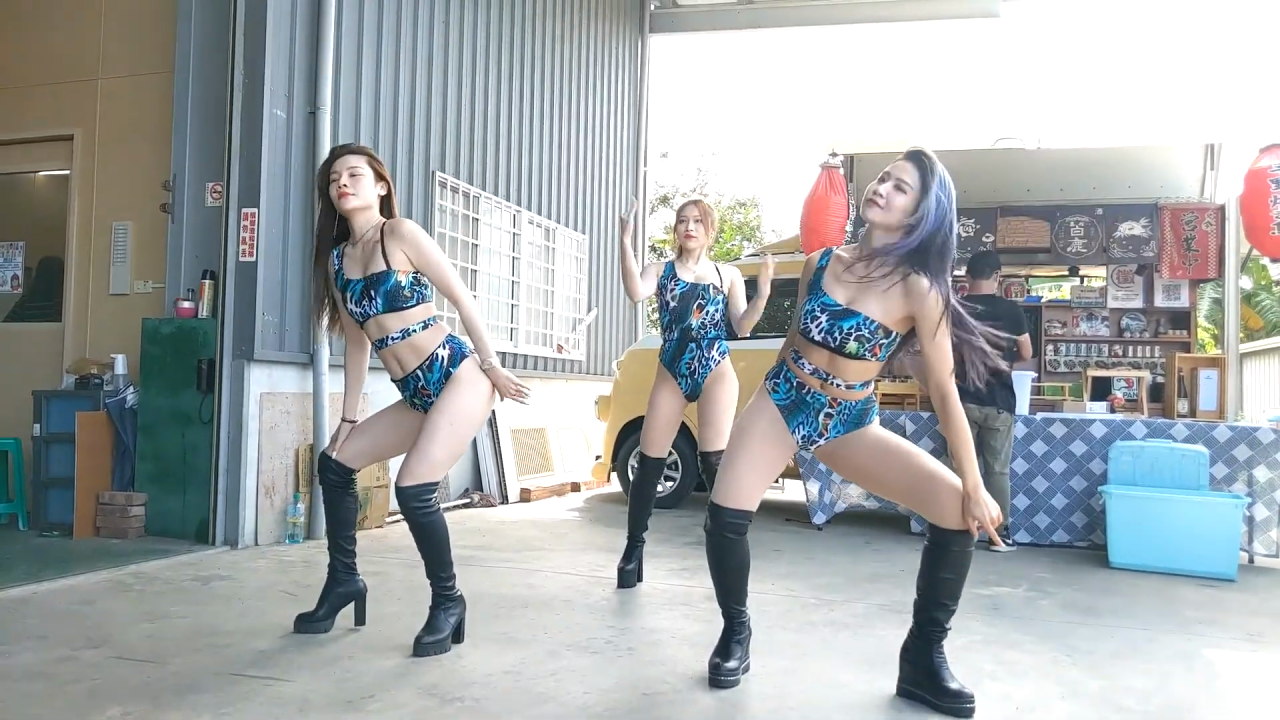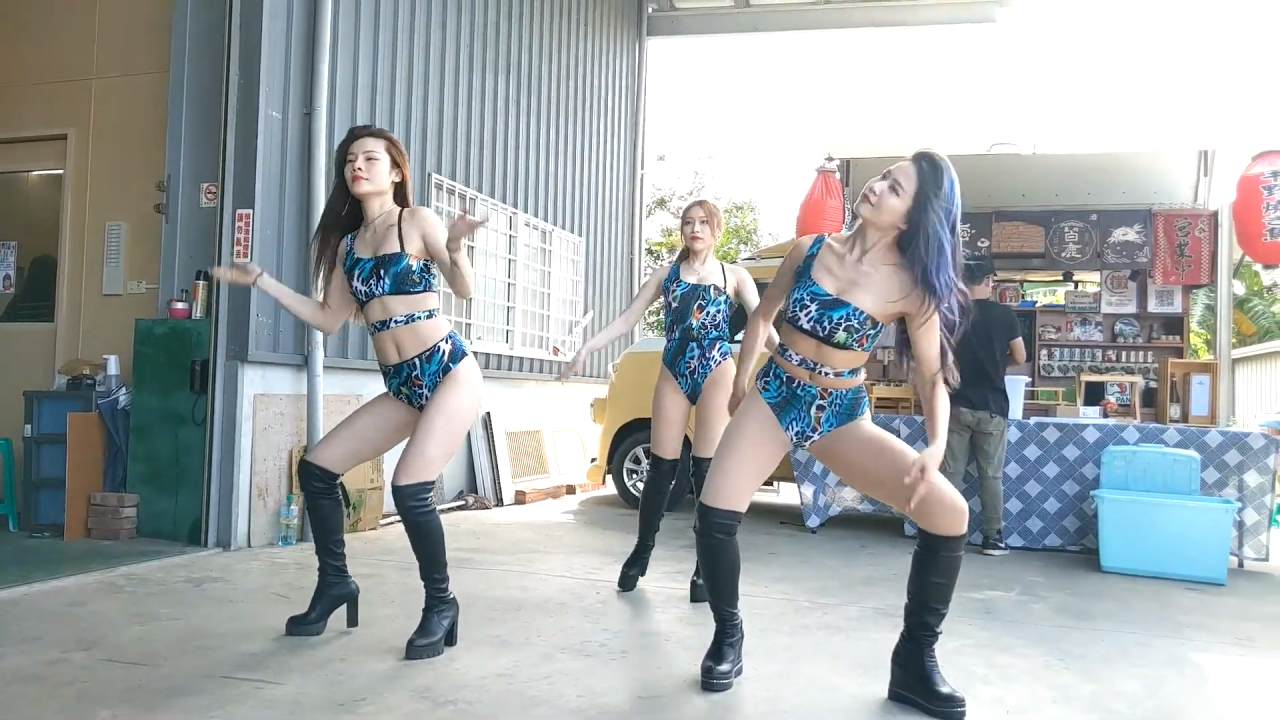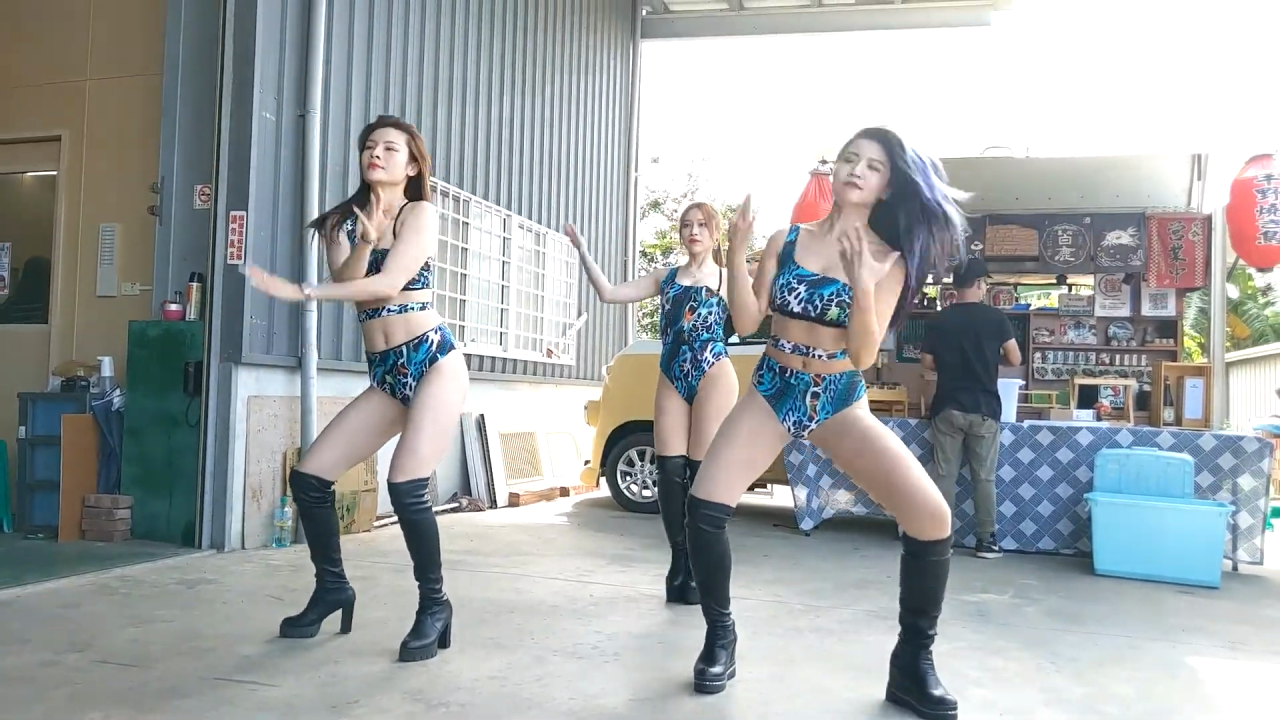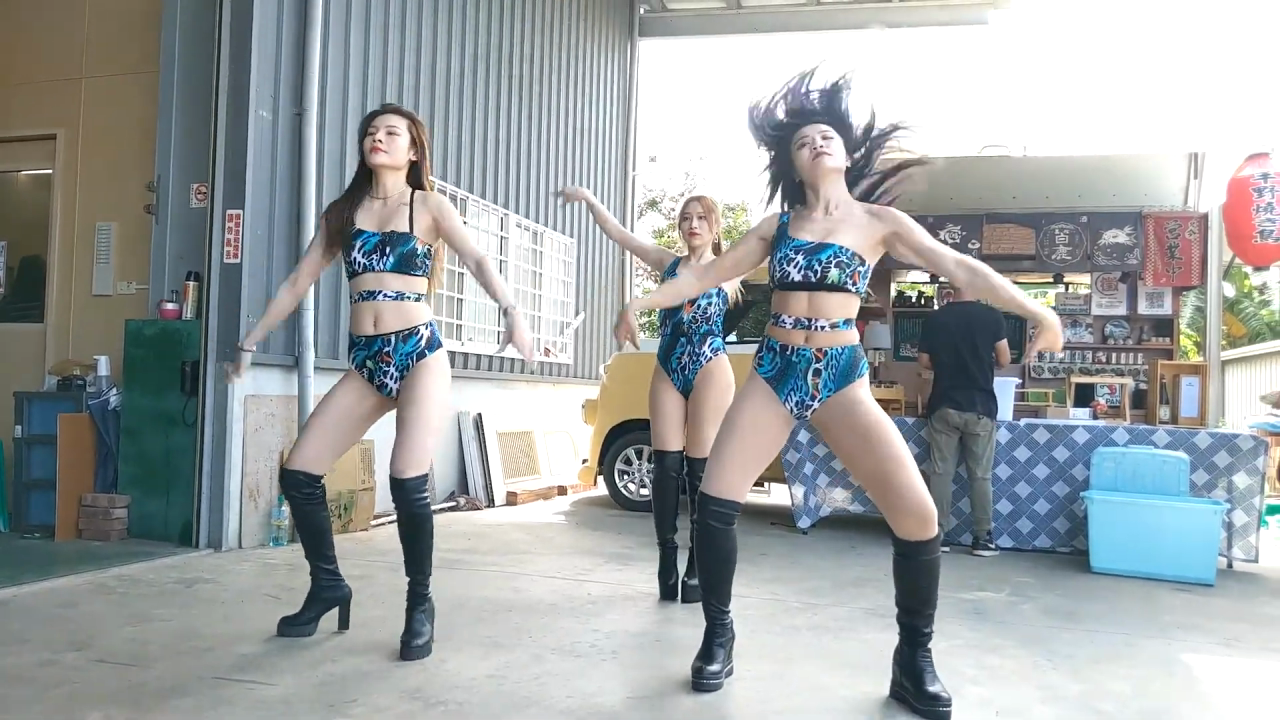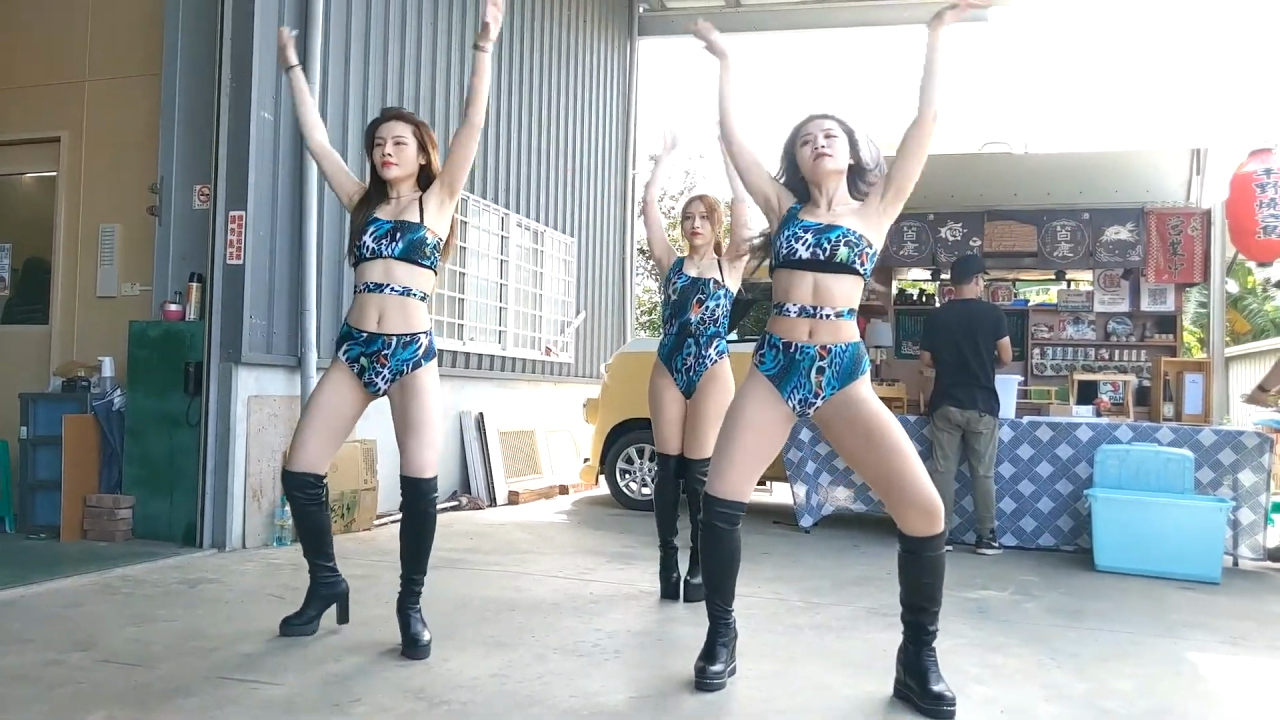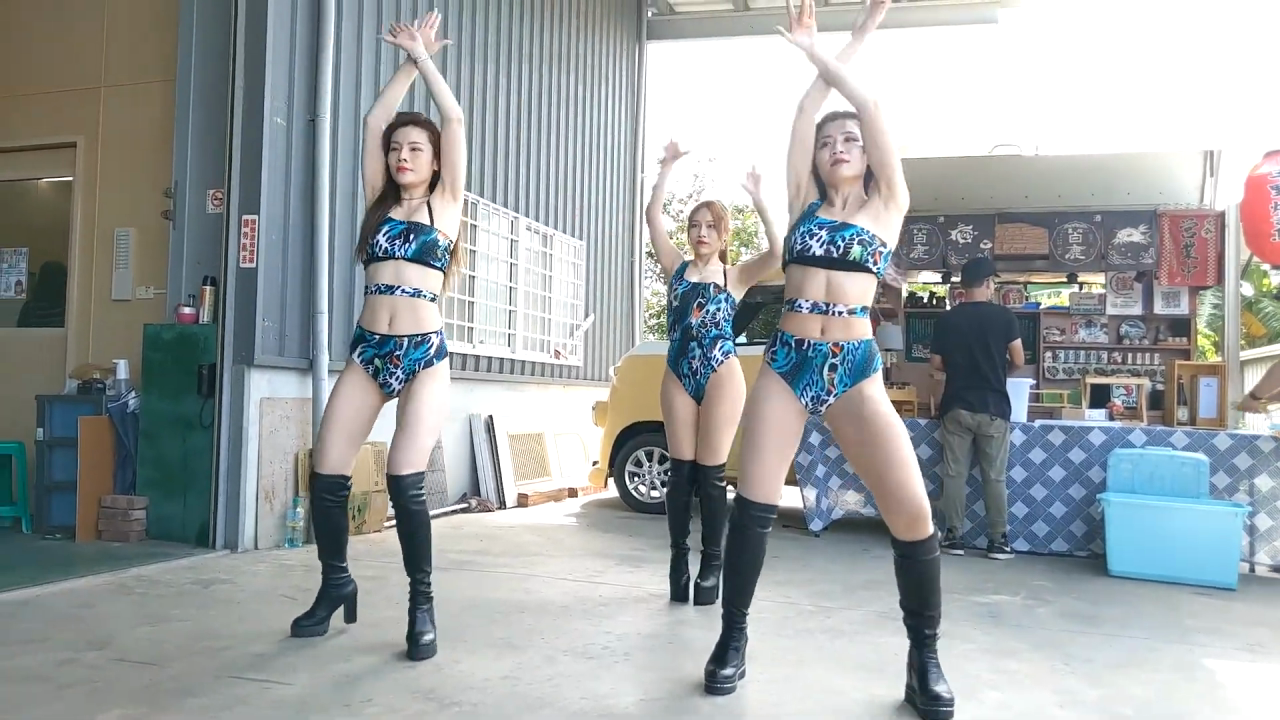
dt=0.2s
person 1, frame 1
left shoulder: (919, 289)
right shoulder: (821, 261)
left elbow: (944, 391)
left wrist: (973, 487)
left hip: (851, 422)
right hip: (782, 402)
left knee: (958, 511)
right knee: (726, 513)
left ankle: (923, 658)
right ankle: (735, 631)
person 1, frame 2
left shoulder: (912, 286)
right shoulder: (811, 249)
left elbow: (933, 378)
right elbow: (764, 312)
left wrist: (936, 447)
right wrist: (744, 372)
left hip: (842, 415)
right hip: (775, 398)
left knee: (947, 511)
right knee: (715, 511)
left ankle: (915, 662)
right ankle: (728, 634)
person 1, frame 3
left shoulder: (889, 257)
right shoulder: (786, 240)
left elbow: (863, 352)
right elbow: (745, 318)
left wrist: (864, 277)
right wrist: (737, 253)
left hip: (840, 400)
right hip: (773, 390)
left knee: (932, 516)
right knee: (706, 505)
left ankle: (913, 665)
right ankle: (720, 638)
person 1, frame 4
left shoulder: (880, 221)
right shoulder: (779, 223)
left elbow: (955, 265)
right elbow: (712, 271)
left wrist: (1031, 305)
right wrist: (645, 300)
left hip: (842, 378)
right hip: (774, 372)
left knee: (918, 515)
right knee: (716, 500)
left ankle: (915, 663)
right ankle: (717, 637)
person 1, frame 5
left shoulder: (876, 211)
right shoulder: (784, 206)
left elbow: (922, 127)
right elbow: (733, 141)
right wrist: (724, 65)
left hip: (844, 373)
right hip: (775, 368)
left knee: (923, 511)
right knee: (720, 501)
left ankle: (918, 659)
right ankle: (722, 634)
person 1, frame 6
left shoulder: (886, 208)
right shoulder: (805, 203)
left elbow: (876, 114)
right elbow: (795, 125)
left hip: (854, 370)
right hip: (787, 367)
left knee: (911, 514)
right knee: (753, 506)
left ankle: (924, 659)
right ankle: (733, 639)
person 2, frame 1
left shoulder: (403, 234)
right shoulder: (335, 259)
left elbow: (457, 296)
right elbow: (356, 343)
left wrist: (488, 363)
right wrist: (347, 413)
left hip: (456, 378)
right hip: (416, 395)
left knee: (413, 488)
right knee: (333, 461)
left ankle: (447, 603)
right ankle: (343, 581)
person 2, frame 2
left shoulder: (418, 221)
right shoulder: (344, 239)
left elbow: (464, 289)
right elbow: (326, 317)
left wrist: (455, 250)
right wrist: (263, 283)
left hip: (448, 369)
right hip: (399, 384)
left knee: (410, 487)
right knee: (317, 467)
left ankle: (440, 604)
right ankle: (336, 582)
person 2, frame 3
left shoulder: (420, 214)
right shoulder: (342, 222)
left elbow: (390, 280)
right elbow: (349, 279)
left wrist: (299, 291)
right wrist: (361, 234)
left hip: (434, 363)
right hip: (385, 374)
left knee: (406, 485)
right knee: (308, 475)
left ankle: (434, 607)
right ankle: (332, 586)
person 2, frame 4
left shoulder: (428, 206)
right shoulder: (342, 211)
left elbow: (478, 260)
right elbow: (299, 281)
left wrist: (510, 312)
right wrist: (250, 340)
left hip: (419, 353)
right hip: (365, 360)
left knee: (407, 480)
right knee: (297, 471)
left ankle: (419, 605)
right ankle: (327, 584)
person 2, frame 5
left shoulder: (438, 200)
right shoulder: (363, 202)
left elbow: (471, 127)
right elbow: (315, 139)
right wrist: (293, 70)
left hip: (414, 357)
right hip: (354, 354)
left knee: (420, 483)
right knee: (300, 473)
left ankle: (411, 601)
right ankle: (326, 583)
person 2, frame 6
left shoulder: (447, 200)
right shoulder: (380, 202)
left elbow: (456, 126)
right elbow: (372, 128)
left wrist: (425, 58)
right wrist: (408, 67)
left hip: (425, 358)
right hip: (368, 355)
left knee: (406, 481)
right knee: (326, 476)
left ankle: (421, 602)
right ankle: (336, 583)
person 3, frame 1
left shoulder: (726, 274)
right shoulder: (659, 271)
left elbow: (744, 326)
right elbow: (635, 293)
left wrist: (762, 288)
right wrist: (626, 240)
left hip: (715, 373)
right hip: (671, 375)
left knee: (714, 460)
right knee: (648, 461)
right ankle: (633, 549)
person 3, frame 2
left shoulder: (734, 275)
right shoulder: (665, 276)
right elbow: (625, 320)
right wrist: (586, 348)
left hip: (716, 374)
right hip: (673, 375)
left knee: (706, 467)
right knee: (661, 467)
right ankle: (642, 549)
person 3, frame 3
left shoulder: (729, 278)
right shoulder: (665, 276)
right elbow: (610, 294)
right wrist: (583, 251)
left hip: (713, 377)
right hip: (672, 379)
left knee: (704, 470)
right knee: (669, 471)
right ankle: (679, 559)
person 3, frame 4
right shoulder: (667, 264)
right elbow: (617, 231)
right wrist: (589, 200)
left hip: (710, 372)
right hip: (668, 373)
left knee: (700, 467)
right knee: (666, 465)
left ankle: (697, 566)
right ankle: (667, 559)
person 3, frame 5
left shoulder: (731, 267)
right shoulder: (670, 262)
left elbow: (740, 204)
right elbow: (648, 204)
left wrist: (725, 159)
right wrist: (662, 156)
left hip: (712, 373)
right hip: (668, 372)
left knee: (697, 466)
right knee: (668, 465)
left ankle: (700, 564)
right ankle: (668, 560)
person 3, frame 6
left shoulder: (737, 276)
right shoulder: (676, 267)
left elbow: (775, 251)
right elbow: (653, 216)
left wrist: (759, 199)
right wrist: (667, 166)
left hip: (720, 377)
right hip: (678, 377)
left knee: (710, 470)
right knee: (680, 470)
left ankle: (710, 565)
right ankle: (679, 556)
person 4, frame 1
right shoulder: (1010, 309)
right elbow: (1026, 354)
left hip: (963, 400)
right hip: (999, 402)
right knee: (998, 469)
right ankle: (1000, 533)
person 4, frame 2
right shoulder: (1003, 315)
right elbow: (1019, 357)
left hip: (957, 404)
right hip: (991, 406)
left knee: (952, 471)
right knee: (991, 474)
right ankle: (993, 537)
person 4, frame 3
left shoulder: (939, 319)
right shoulder: (995, 317)
left elbow: (927, 363)
right elbow: (1015, 359)
left hip: (947, 407)
right hip: (984, 408)
left knee: (944, 473)
right knee: (984, 477)
right ankle: (986, 540)
person 4, frame 4
left shoulder: (935, 318)
right shoulder: (991, 316)
left elbow: (924, 362)
right elbow: (1004, 360)
left hip: (944, 406)
right hip: (980, 407)
left knee: (940, 472)
right knee: (980, 476)
left ankle: (938, 536)
right ankle: (982, 539)
person 4, frame 5
left shoulder: (936, 316)
right shoulder: (992, 313)
left elbow: (926, 360)
right elbow: (1006, 358)
left hip: (945, 403)
right hip: (982, 404)
left knee: (943, 470)
right knee: (983, 473)
left ankle: (942, 532)
right ankle: (986, 536)
person 4, frame 6
left shoulder: (946, 319)
right shoulder: (1004, 316)
left elbow: (936, 363)
right elbow: (1018, 361)
left hip: (956, 407)
right hip: (993, 407)
left knee: (954, 474)
right knee: (995, 477)
left ankle: (954, 536)
right ankle: (998, 540)
